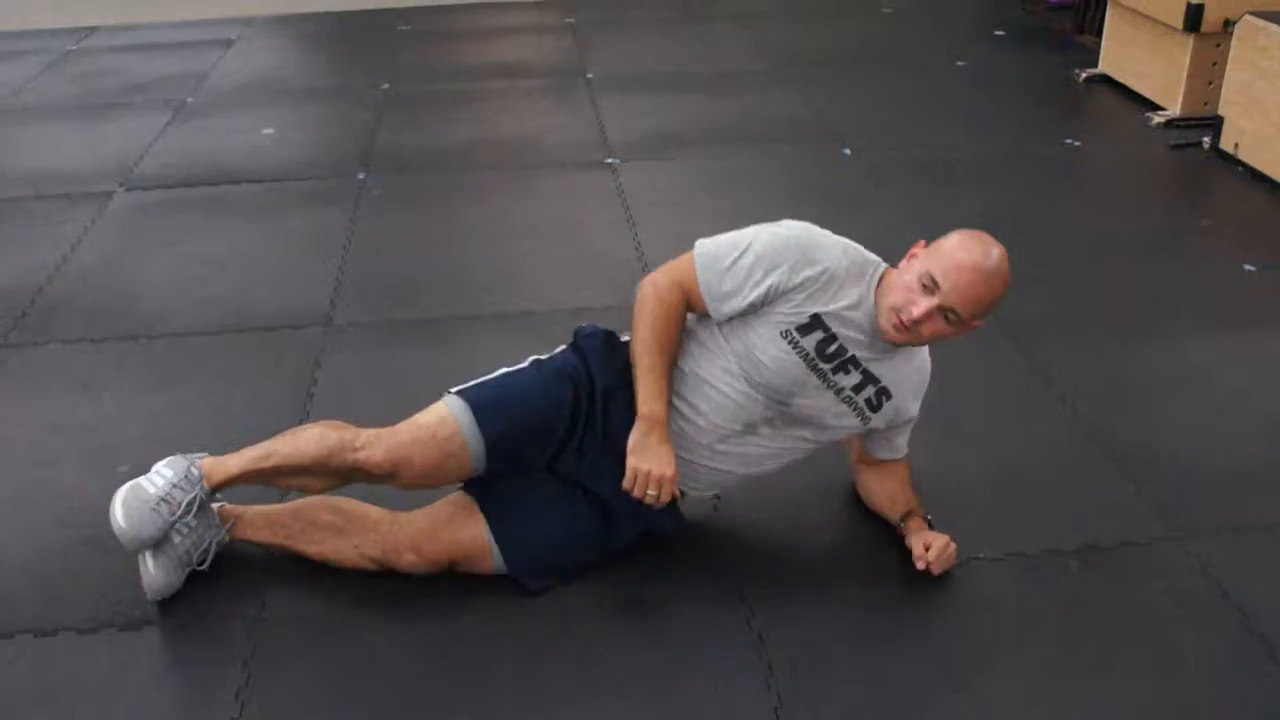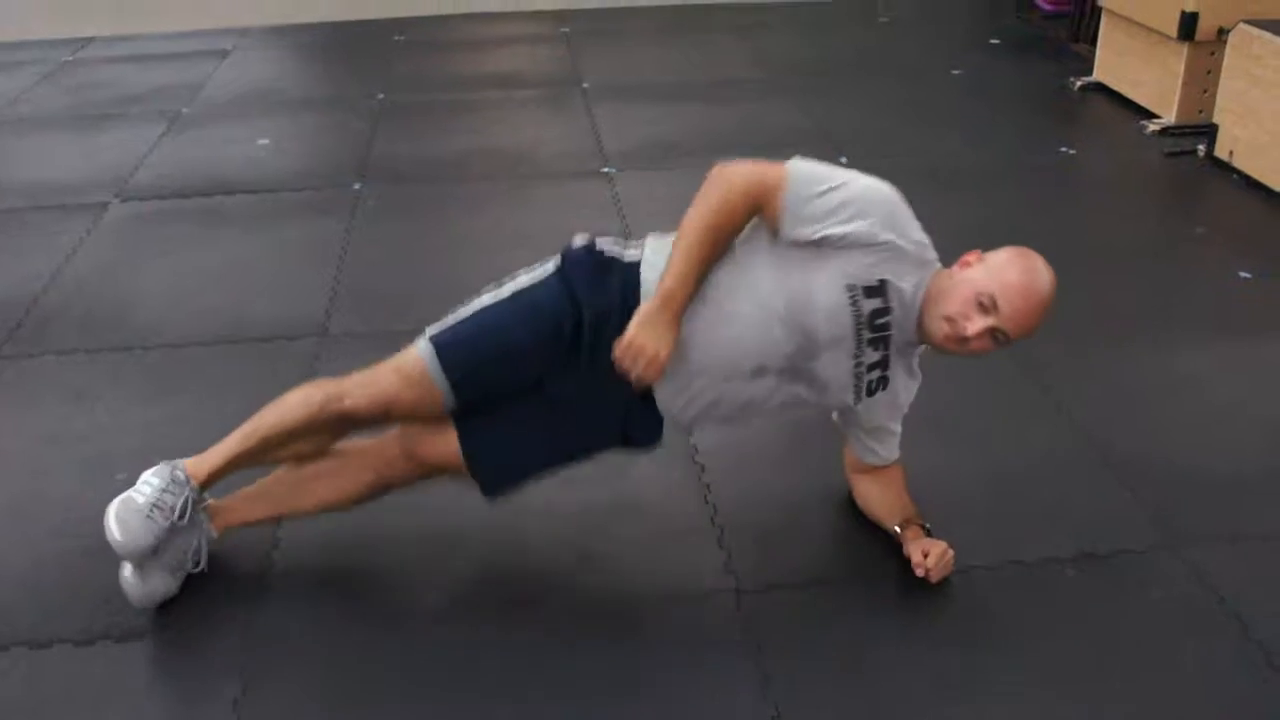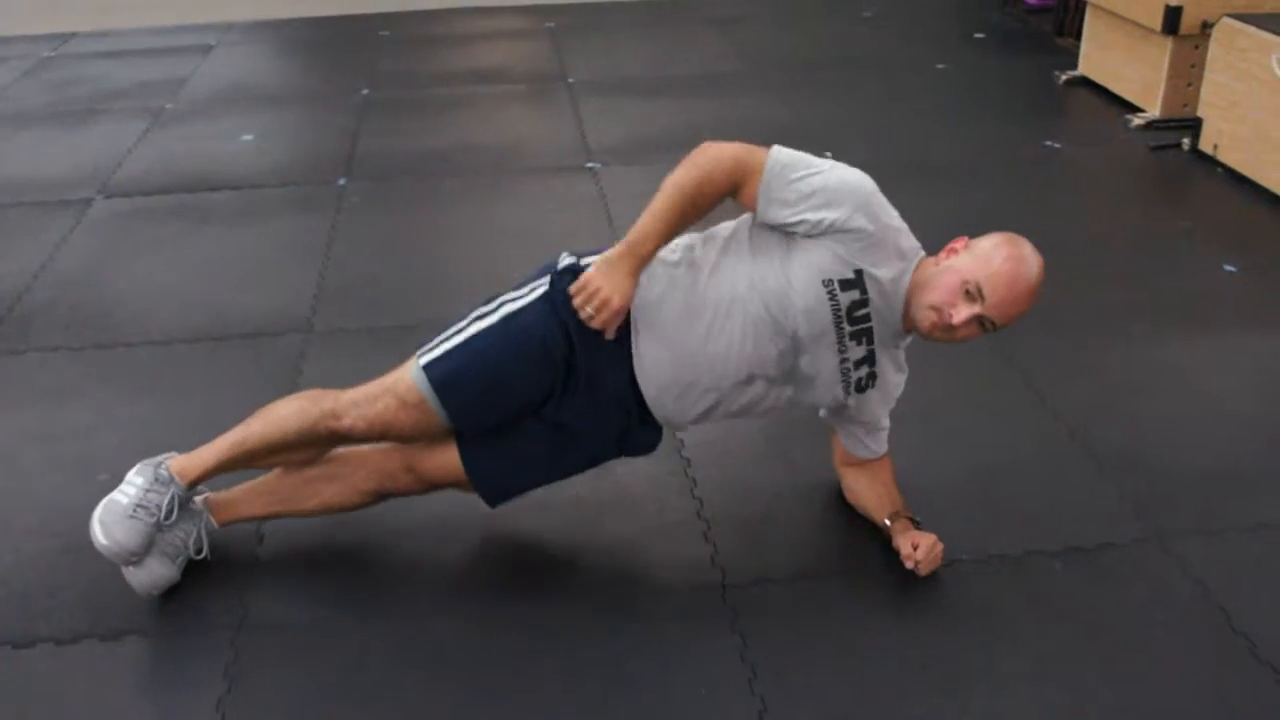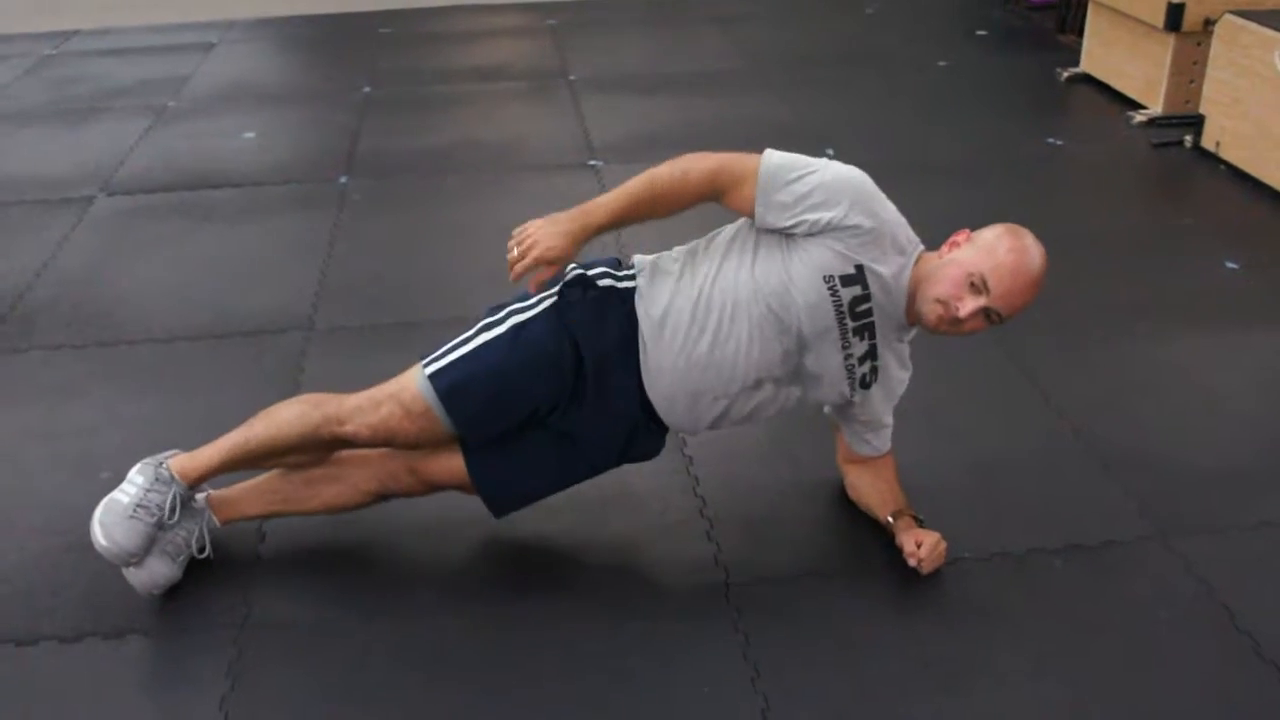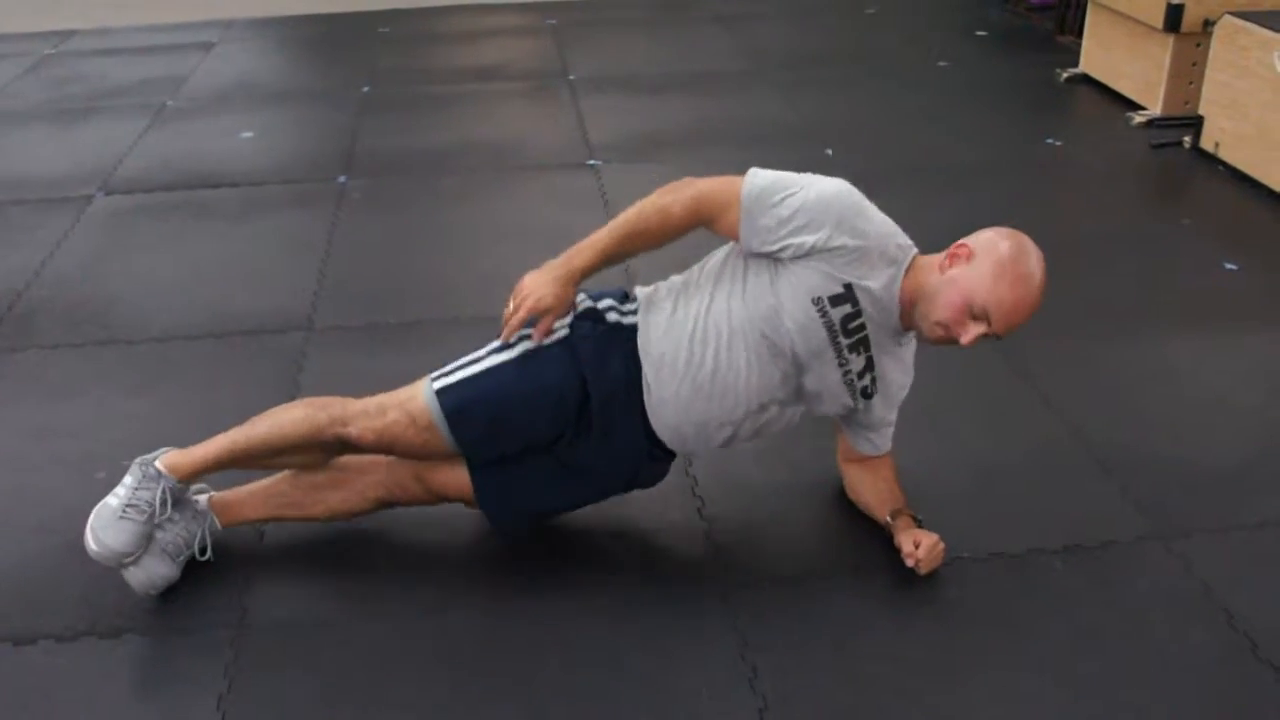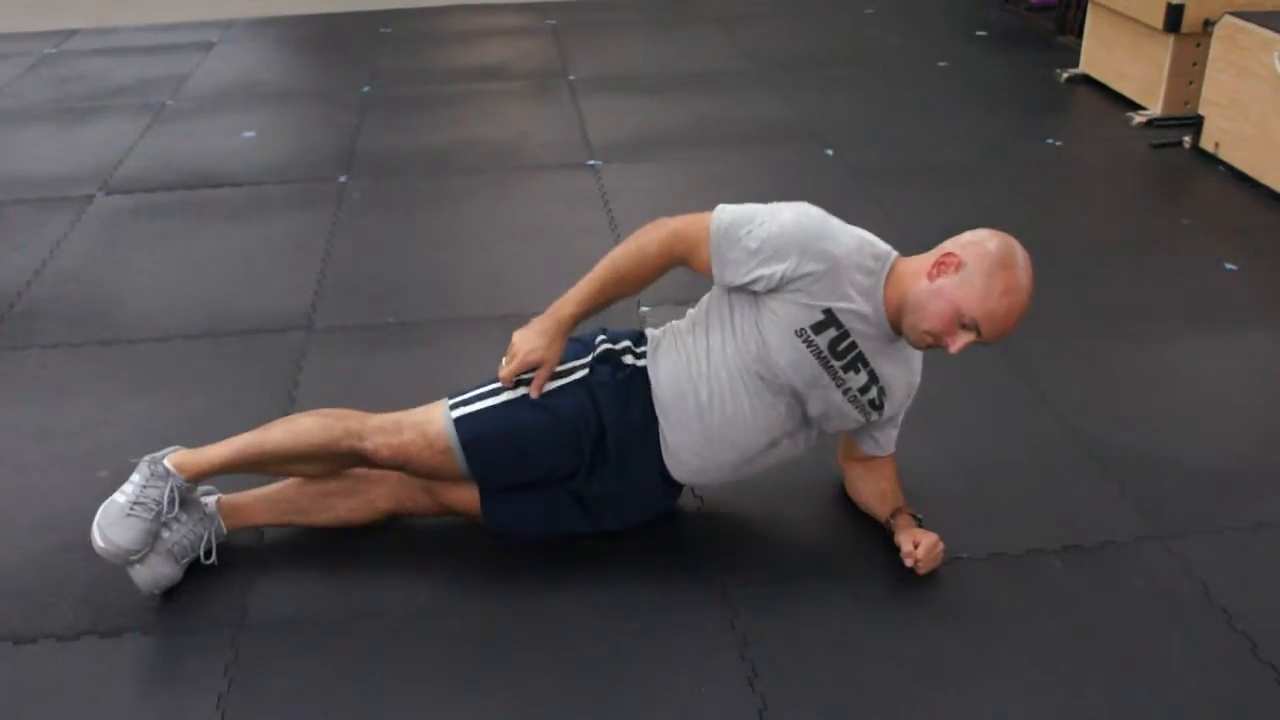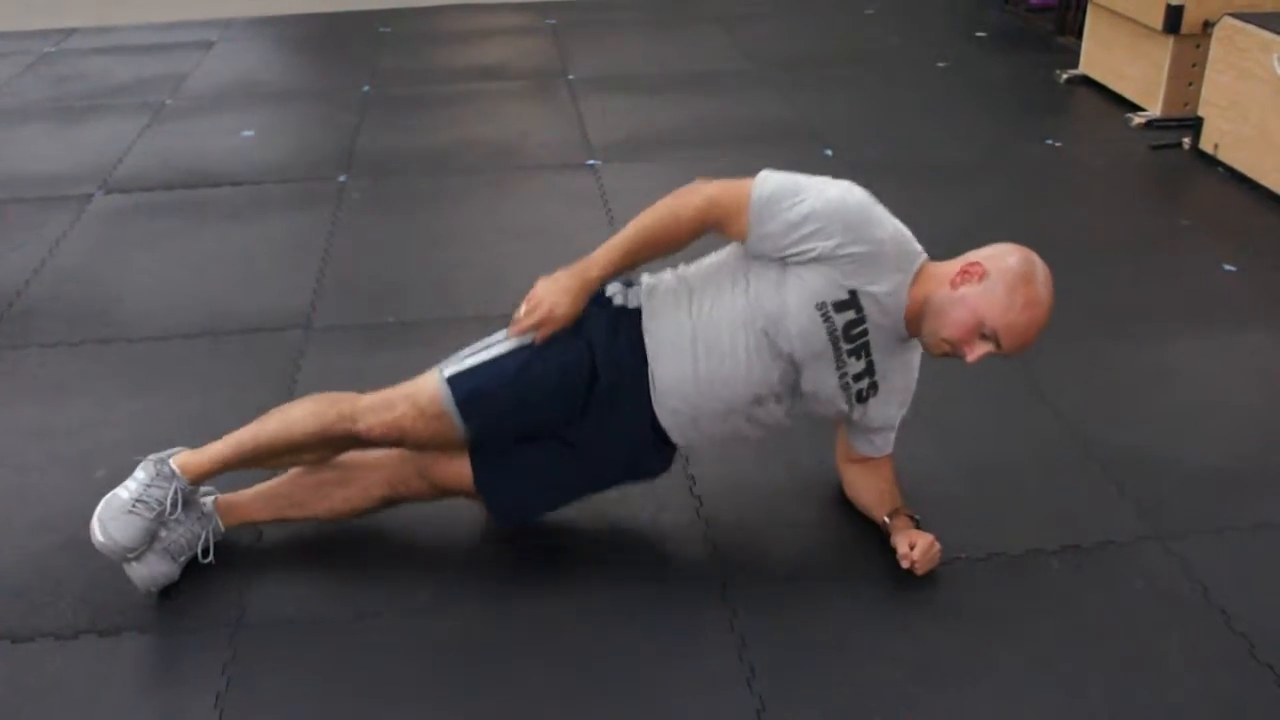
dt=0.3s
person 1, frame 1
left shoulder: (905, 383)
right shoulder: (810, 259)
left elbow: (877, 464)
right elbow: (662, 286)
left wrist: (916, 525)
right wrist: (652, 424)
left hip: (630, 502)
right hip: (607, 390)
left knee: (414, 546)
right knee: (395, 456)
left ankle: (218, 525)
right ankle: (205, 473)
person 1, frame 2
left shoulder: (892, 374)
right shoulder: (888, 227)
left elbow: (871, 466)
right elbow: (738, 180)
left wrist: (912, 533)
right wrist: (661, 309)
left hip: (619, 401)
right hip: (602, 306)
left knee: (412, 456)
right knee: (376, 397)
left ankle: (207, 525)
right ankle: (188, 479)
person 1, frame 3
left shoulder: (879, 371)
right shoulder: (863, 218)
left elbow: (859, 462)
right elbow: (721, 159)
left wrist: (903, 528)
right wrist: (626, 256)
left hip: (616, 408)
right hip: (583, 323)
left knee: (408, 471)
right knee: (366, 417)
left ankle: (204, 519)
right ankle: (180, 475)
person 1, frame 4
left shoulder: (883, 367)
right shoulder: (857, 209)
left elbow: (861, 459)
right elbow: (710, 172)
left wrist: (905, 524)
right wrist: (577, 221)
left hip: (623, 420)
right hip: (601, 326)
left knee: (413, 474)
right knee: (371, 423)
left ankle: (203, 518)
right ankle: (179, 476)
person 1, frame 5
left shoulder: (890, 371)
right shoulder: (848, 225)
left elbow: (862, 459)
right elbow: (695, 199)
left wrist: (905, 524)
right wrist: (565, 268)
left hip: (631, 446)
right hip: (603, 358)
left knee: (417, 482)
right knee: (377, 428)
left ankle: (205, 519)
right ankle: (175, 471)
person 1, frame 6
left shoulder: (898, 378)
right shoulder: (820, 249)
left elbow: (865, 462)
right elbow: (673, 236)
left wrist: (906, 525)
right wrist: (553, 320)
left hip: (641, 482)
right hip: (619, 396)
left knee: (421, 491)
right knee: (392, 441)
left ankle: (209, 519)
right ankle: (180, 471)
person 1, frame 7
left shoulder: (896, 372)
right shoulder: (858, 230)
left elbow: (861, 459)
right elbow: (708, 200)
left wrist: (901, 524)
right wrist: (579, 273)
left hip: (639, 438)
right hip: (613, 346)
left knee: (420, 475)
right knee: (386, 421)
left ankle: (212, 520)
right ankle: (184, 471)
